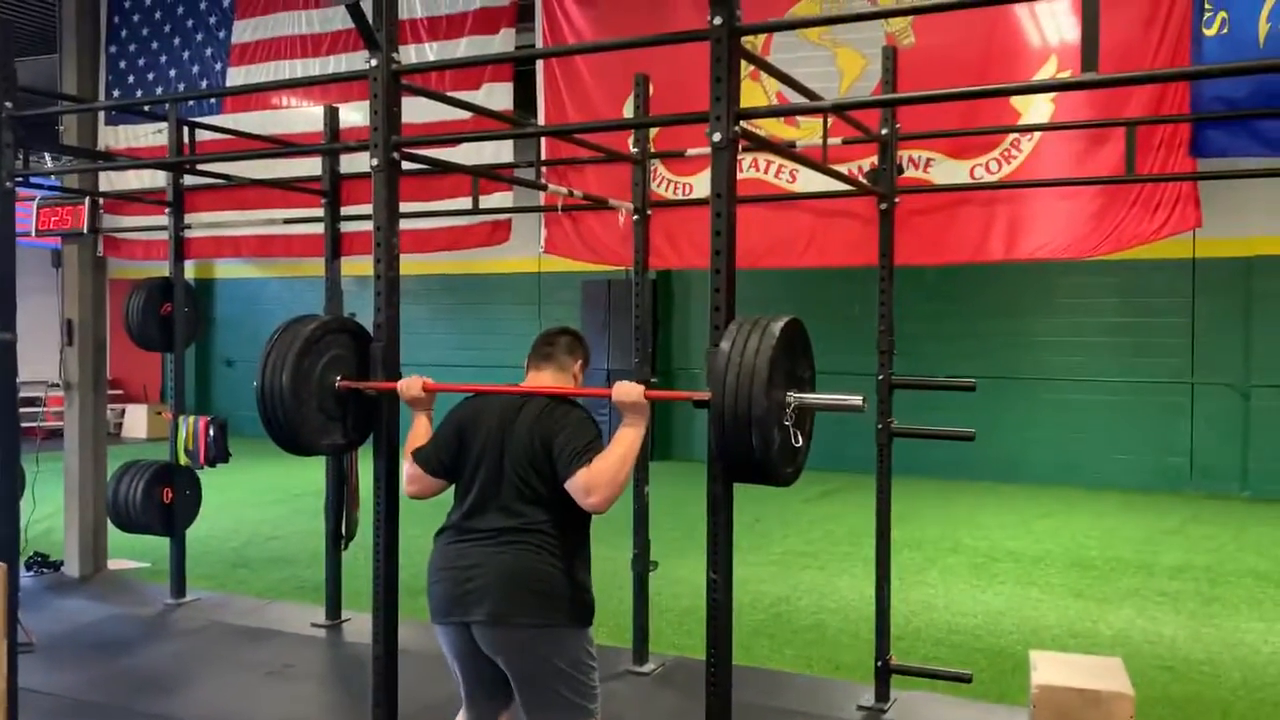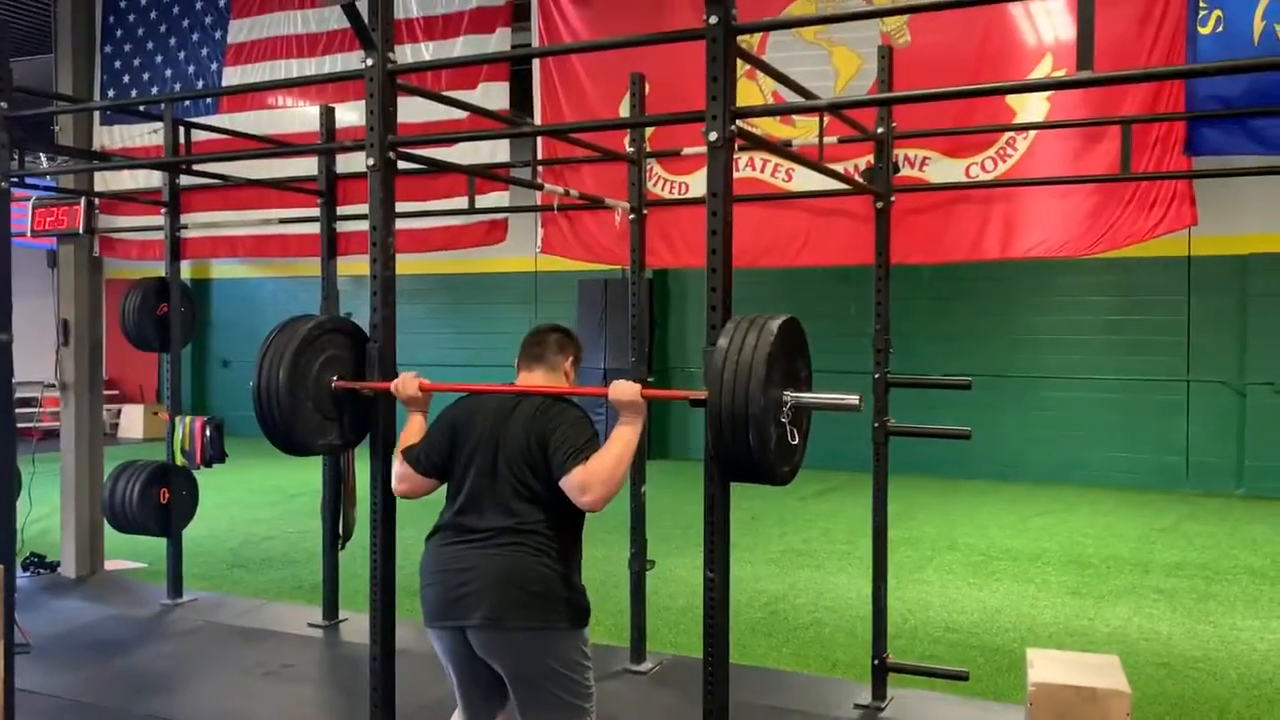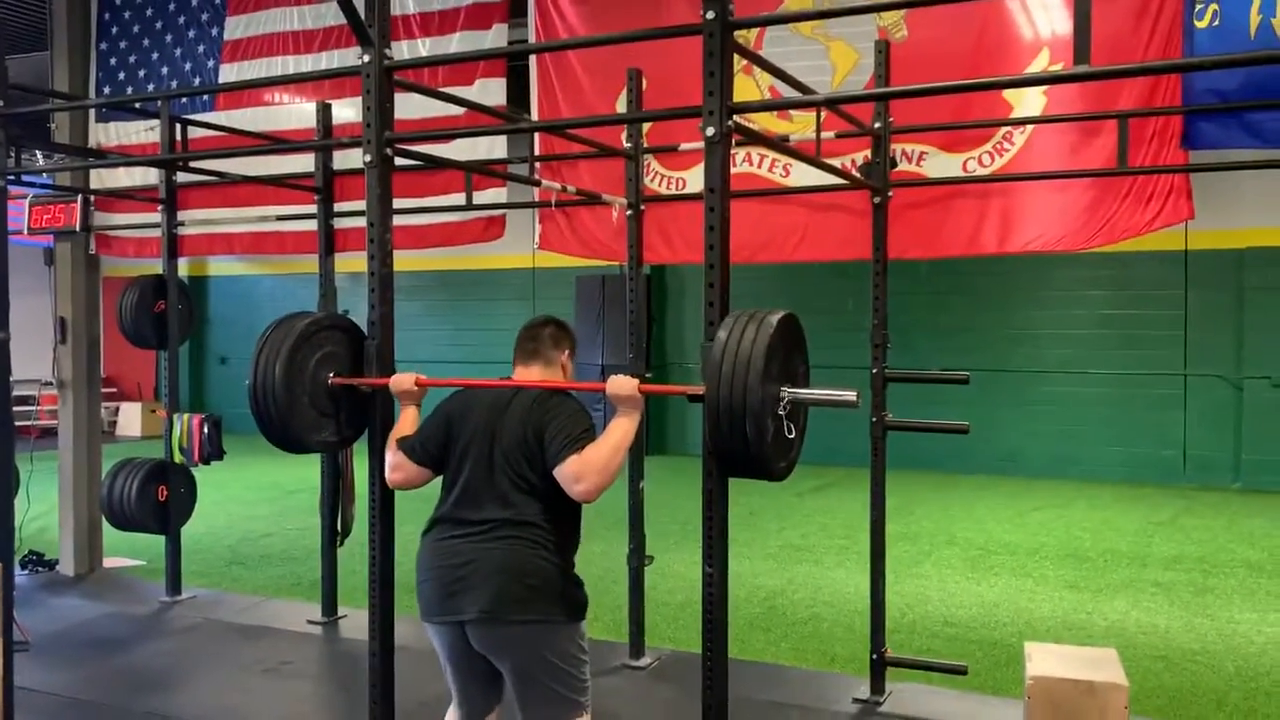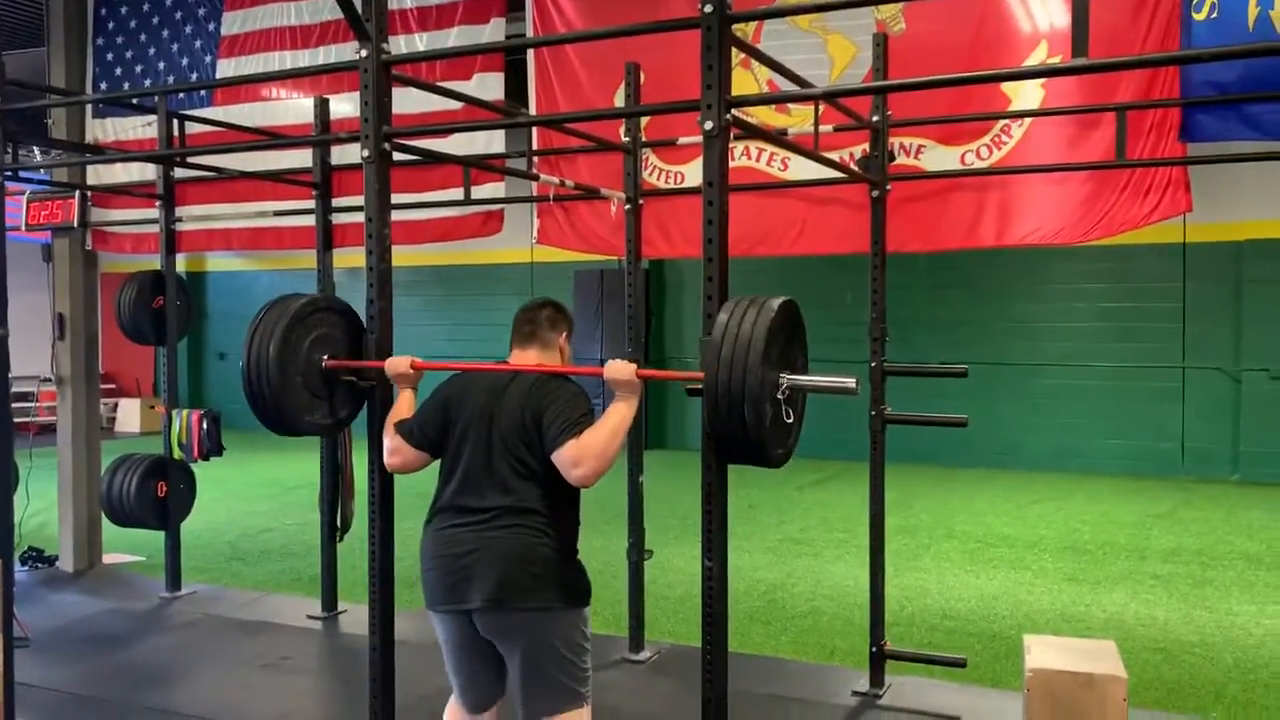
dt=0.2s
person 1, frame 1
left shoulder: (471, 411)
right shoulder: (567, 419)
left elbow: (416, 482)
right elbow: (595, 493)
left wrist: (421, 411)
right wrist: (633, 422)
left hip: (453, 585)
right hip: (529, 593)
person 1, frame 2
left shoulder: (463, 411)
right shoulder: (562, 418)
left elbow: (405, 481)
right elbow: (590, 491)
left wrist: (416, 410)
right wrist: (629, 420)
left hip: (445, 586)
right hip: (523, 594)
person 1, frame 3
left shoulder: (460, 404)
right shoulder: (559, 410)
left elbow: (398, 472)
right elbow: (584, 481)
left wrist: (409, 404)
right wrist: (626, 414)
left hip: (442, 579)
right hip: (521, 587)
person 1, frame 4
left shoulder: (458, 388)
right shoulder: (558, 394)
left elbow: (397, 456)
right elbow: (582, 466)
left wrist: (405, 387)
right wrist: (624, 398)
left hip: (447, 567)
right hip: (526, 574)
